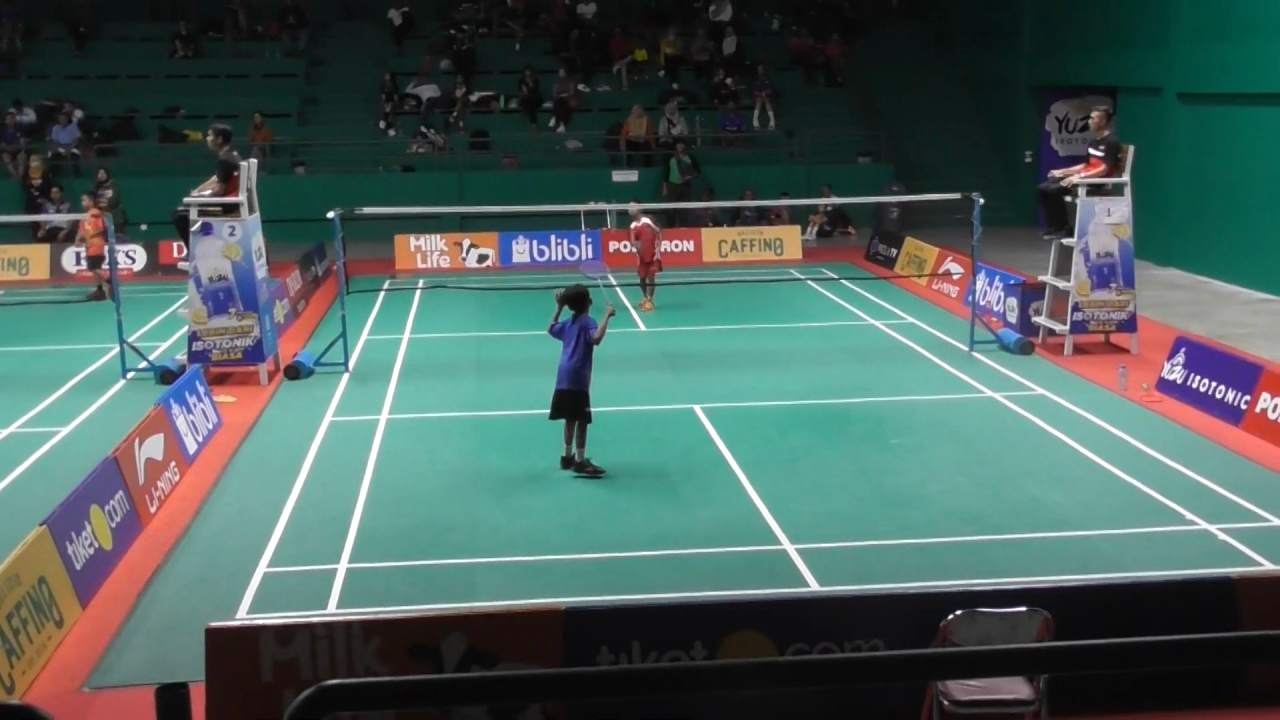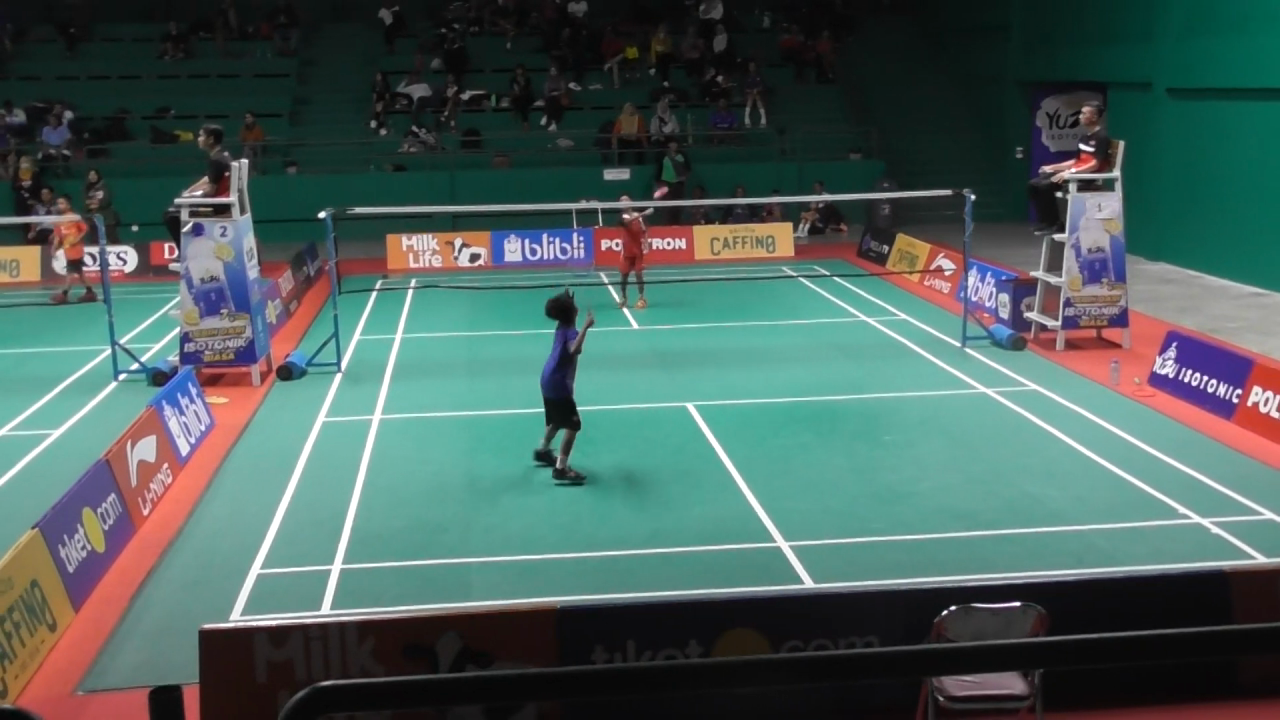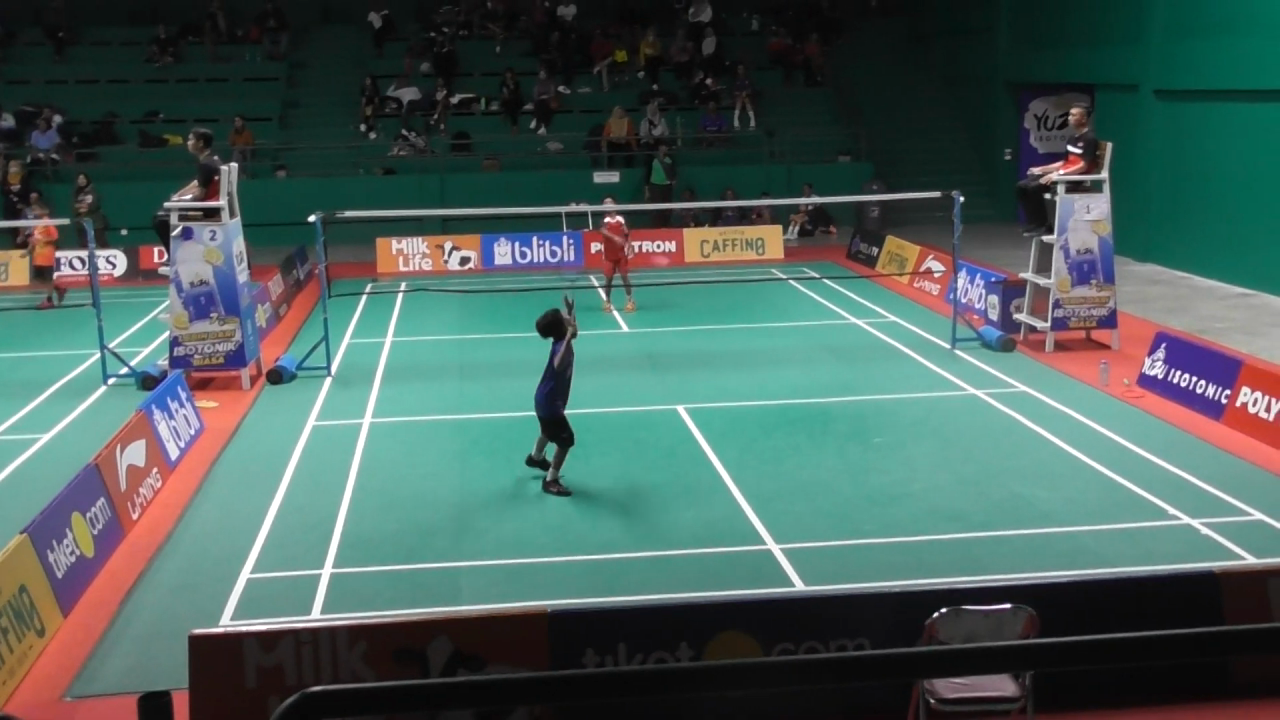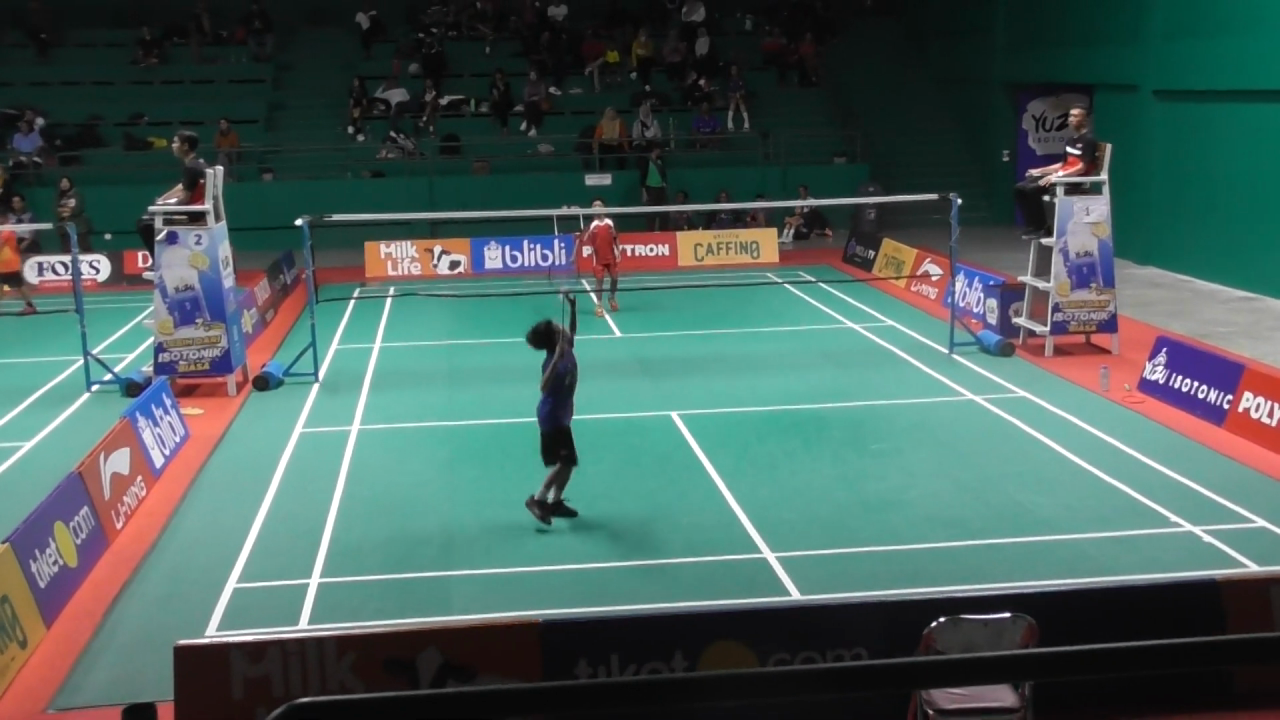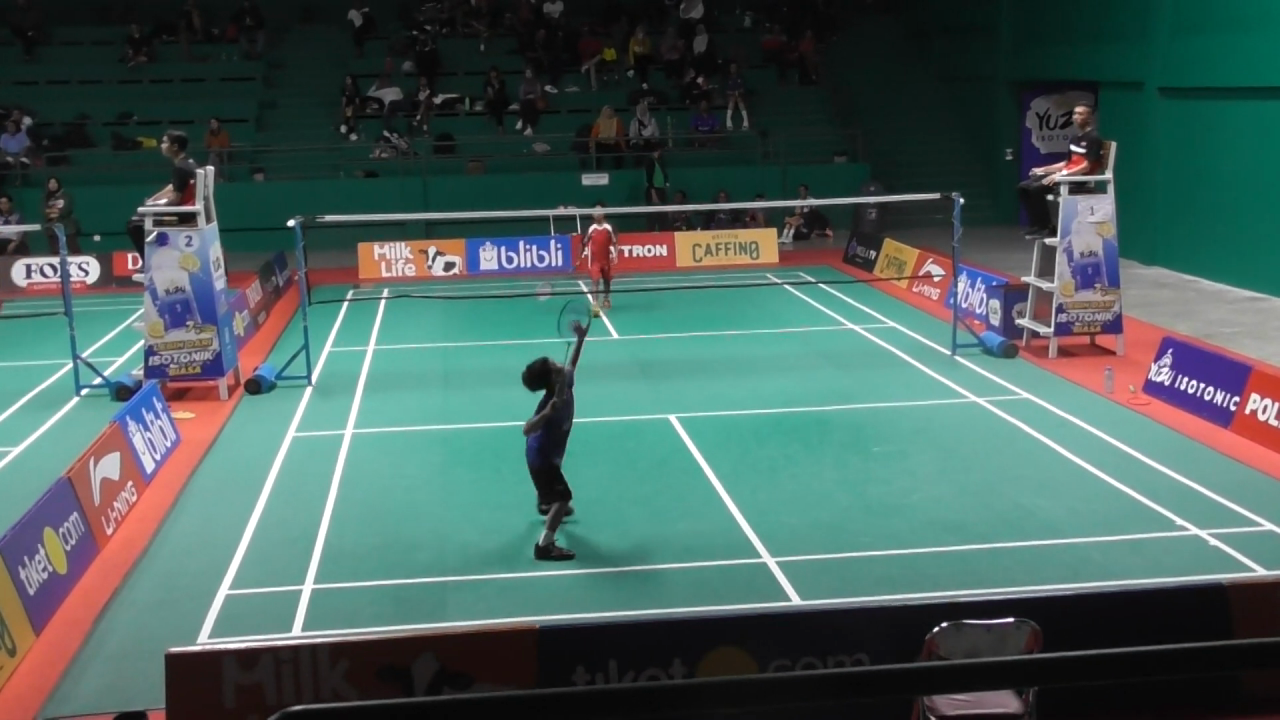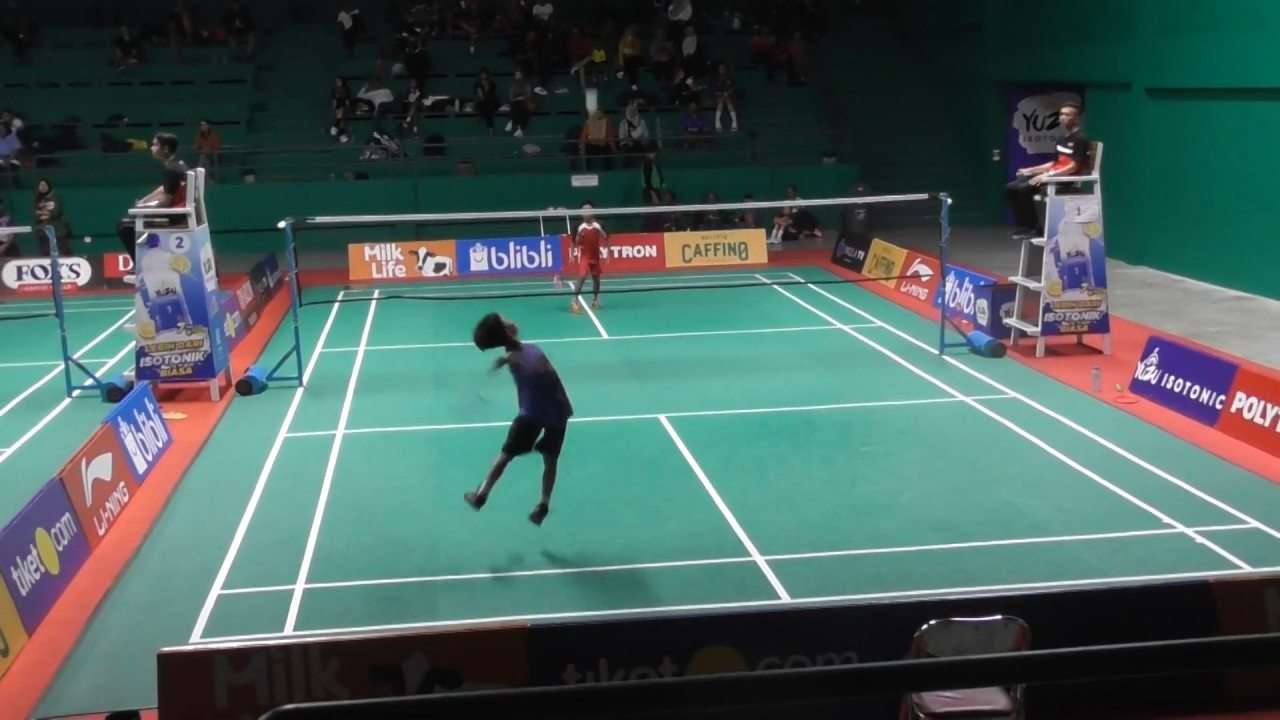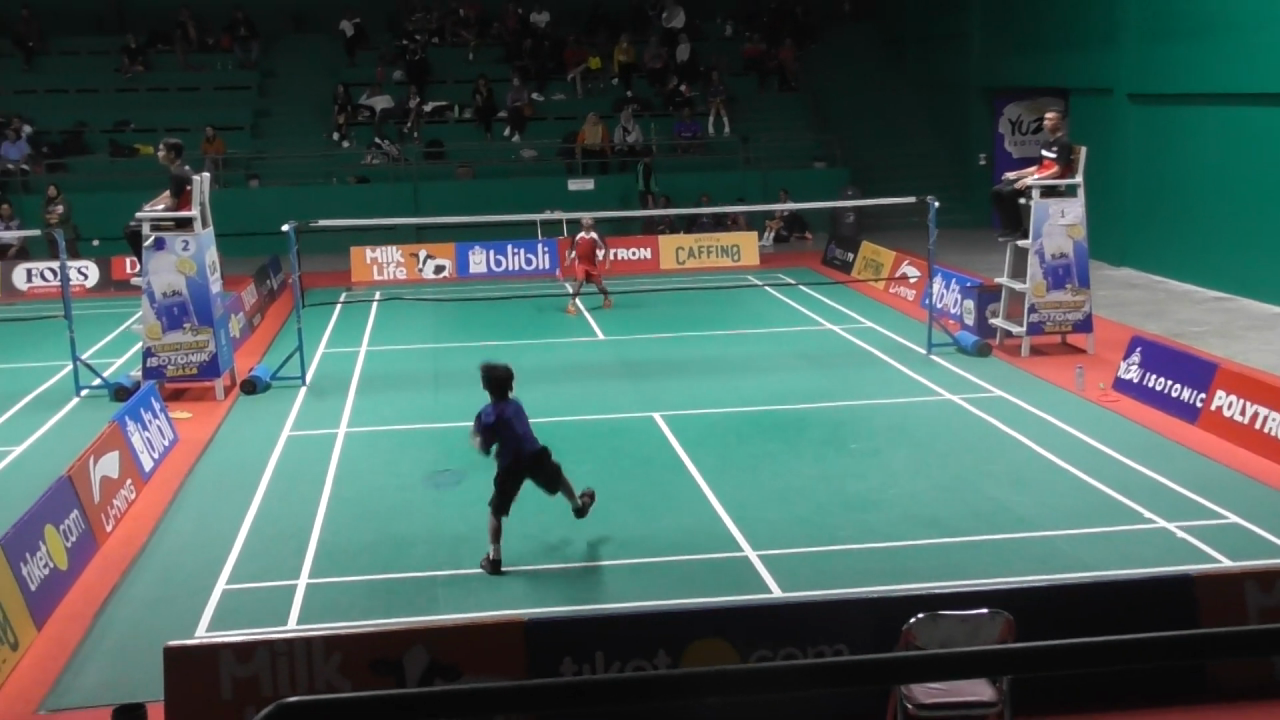
dt=0.3s
person 1, frame 1
left shoulder: (567, 324)
right shoulder: (587, 322)
left elbow: (551, 328)
right elbow: (597, 339)
left wrist: (559, 307)
right wrist: (607, 317)
left hip: (564, 378)
right hip: (577, 379)
left knee: (570, 419)
right knee: (582, 419)
left ankle: (569, 456)
right ankle: (580, 461)
person 1, frame 2
left shoulder: (562, 328)
right shoulder: (570, 332)
right elbow: (574, 350)
left wrist: (554, 309)
right wrist: (585, 327)
left hip: (549, 382)
right hip: (559, 385)
left knee: (557, 420)
right knee: (572, 425)
left ankle: (543, 451)
right ankle: (561, 468)
person 1, frame 3
left shoulder: (562, 340)
right shoulder: (561, 347)
left elbow: (570, 325)
right elbow: (558, 366)
left wrist: (569, 309)
right wrist: (569, 340)
left hip: (550, 400)
right hip: (550, 402)
left knee: (549, 430)
right knee: (565, 440)
left ankle: (536, 457)
right ankle: (550, 481)
person 1, frame 4
left shoulder: (565, 348)
right shoulder: (554, 359)
left elbow: (572, 333)
right elbow: (544, 387)
left wrist: (573, 308)
right wrist: (558, 356)
left hip: (560, 416)
right hip: (554, 418)
left knee: (567, 463)
right knee: (565, 463)
left ankle: (555, 501)
right ankle: (537, 499)
person 1, frame 5
left shoulder: (565, 383)
right shoulder: (549, 405)
left elbow: (570, 366)
right elbow: (527, 430)
left wrist: (580, 340)
right wrist: (548, 413)
left hip: (550, 453)
right hip: (542, 457)
left knee: (556, 491)
right knee: (563, 498)
left ankle: (546, 502)
right ankle: (544, 545)
person 1, frame 6
left shoulder: (519, 354)
right shoulder: (525, 354)
right elbow: (542, 368)
left hip: (529, 414)
right hip: (553, 413)
left knee: (506, 455)
right knee: (550, 459)
left ankle: (481, 496)
right ankle: (543, 505)
person 1, frame 7
left shoulder: (485, 415)
right shoulder: (514, 405)
left elbow: (485, 447)
left wrist: (477, 441)
left hip: (510, 466)
right hip: (537, 456)
left knee: (496, 511)
right knee: (557, 480)
left ankle: (494, 558)
right ankle: (579, 505)
